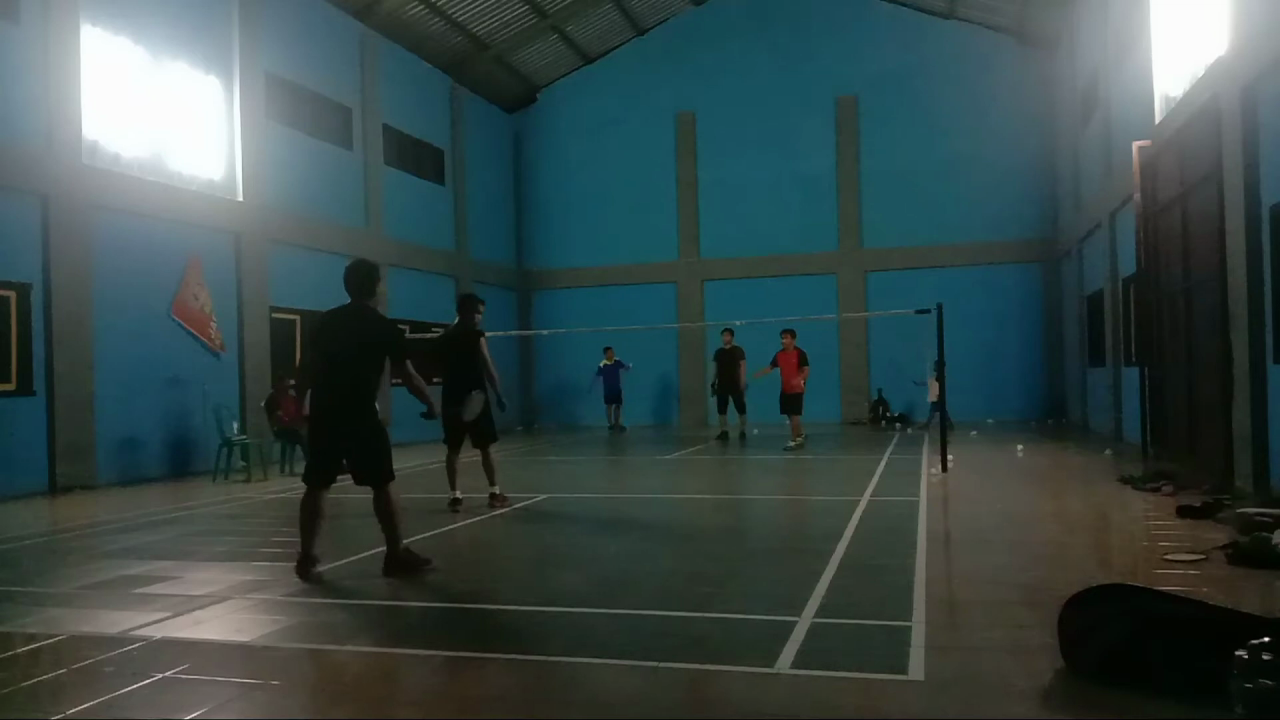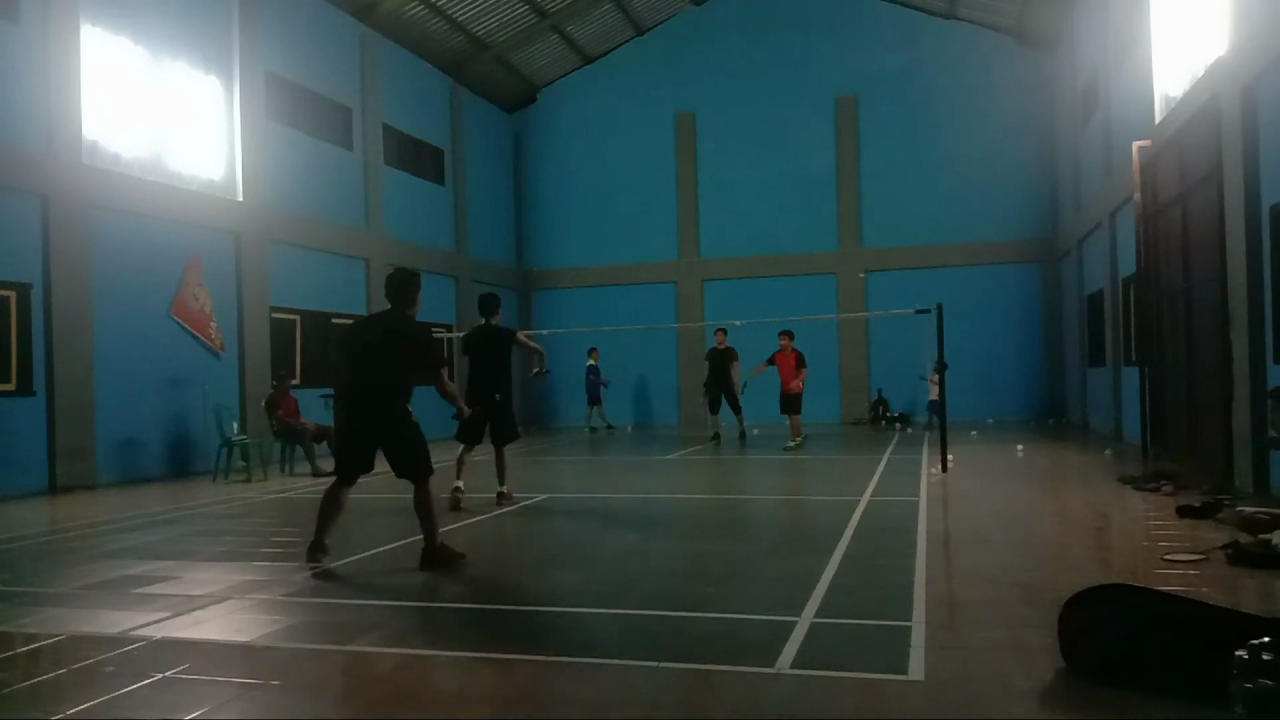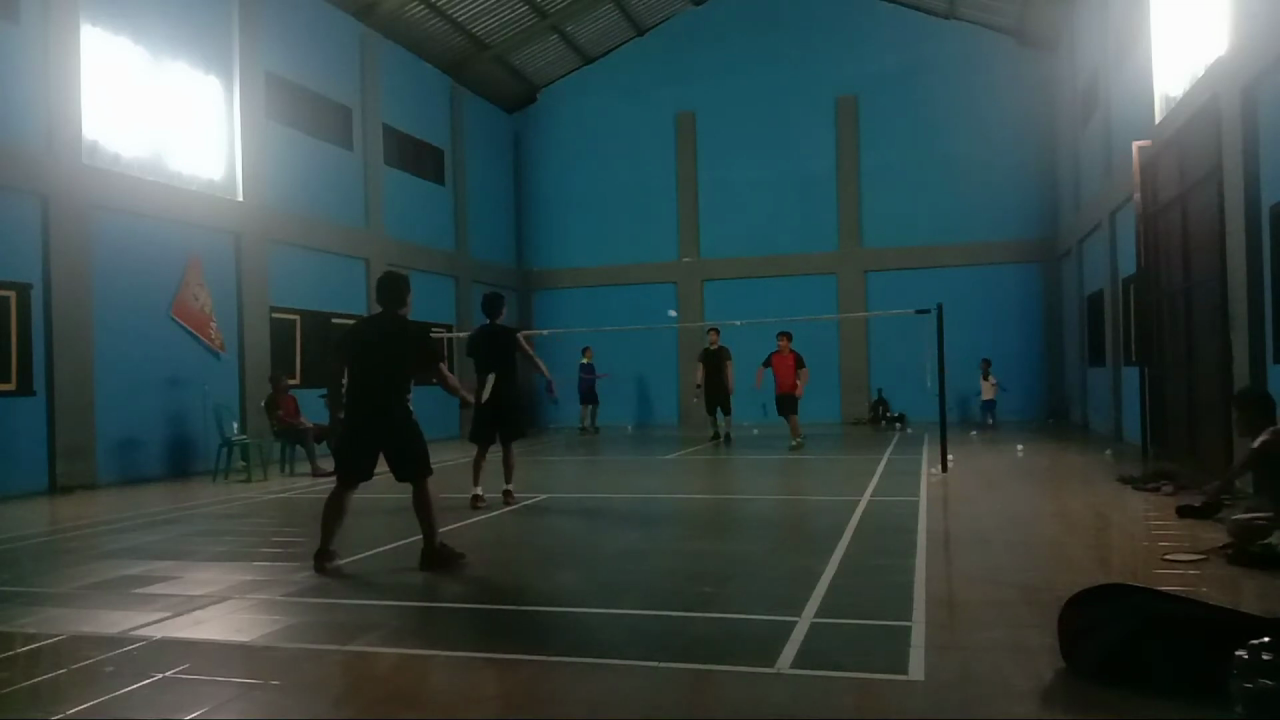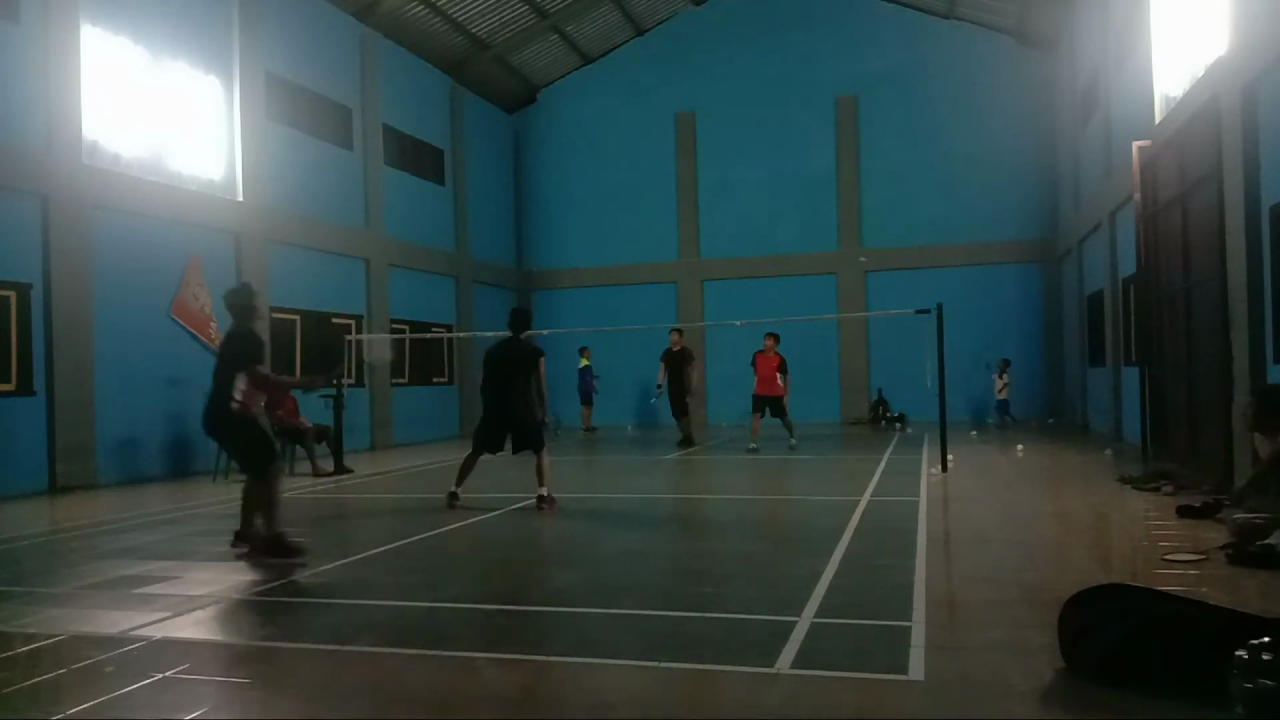
dt=1s
person 1, frame 1
left shoulder: (326, 321)
right shoulder: (384, 327)
left elbow: (309, 368)
right elbow: (409, 377)
right wrist: (431, 405)
left hip: (324, 413)
right hip: (360, 415)
left knee: (316, 487)
right knee: (381, 485)
left ankle: (306, 559)
right ankle: (396, 555)
person 1, frame 2
left shoulder: (361, 327)
right shoulder: (419, 334)
left elbow: (341, 372)
right elbow: (443, 385)
left wrist: (343, 409)
right wrist: (462, 408)
left hip: (356, 413)
right hip: (395, 415)
left knee: (343, 481)
right knee: (421, 480)
left ankle: (318, 544)
right ankle: (433, 550)
person 1, frame 3
left shoulder: (355, 331)
right shoulder: (413, 334)
left elbow: (335, 377)
right elbow: (445, 379)
left wrist: (335, 414)
right wrist: (465, 397)
left hip: (356, 418)
right hip: (396, 417)
left knee: (344, 486)
right knee: (419, 482)
left ankle: (324, 551)
right ankle: (432, 549)
person 1, frame 4
left shoulder: (237, 337)
right shoulder: (247, 338)
right elbow: (258, 378)
right wrist: (302, 383)
left hip: (226, 415)
right hip: (230, 416)
left knee: (260, 473)
right knee: (269, 471)
left ankle: (246, 532)
right ankle: (273, 538)
person 2, frame 1
left shoulder: (443, 338)
right shoulder: (476, 336)
left elbow: (442, 369)
right elbow: (488, 369)
right wrist: (499, 395)
left hip: (451, 401)
right hip: (475, 399)
left knee: (453, 449)
right knee: (485, 448)
left ankle: (455, 496)
right ankle: (494, 493)
person 2, frame 2
left shoulder: (470, 337)
right shoulder: (508, 335)
right elbow: (539, 351)
right wrist: (541, 366)
left hip: (475, 398)
right hip: (500, 398)
left knee: (467, 444)
right knee: (499, 446)
left ankle: (458, 486)
right ankle: (502, 491)
person 2, frame 3
left shoulder: (474, 337)
right shoulder: (510, 334)
right elbow: (532, 359)
right wrist: (549, 381)
left hip: (485, 398)
right hip: (508, 397)
left knee: (482, 447)
right knee: (507, 446)
left ankle: (477, 493)
right ankle: (508, 490)
person 2, frame 4
left shoulder: (493, 350)
right shoulder: (535, 353)
left elbow: (484, 384)
right elbow: (540, 388)
right wrist: (542, 414)
left hip: (494, 409)
right hip: (521, 410)
left knee: (476, 452)
right knee: (540, 450)
left ankle: (455, 492)
right ankle: (543, 495)
